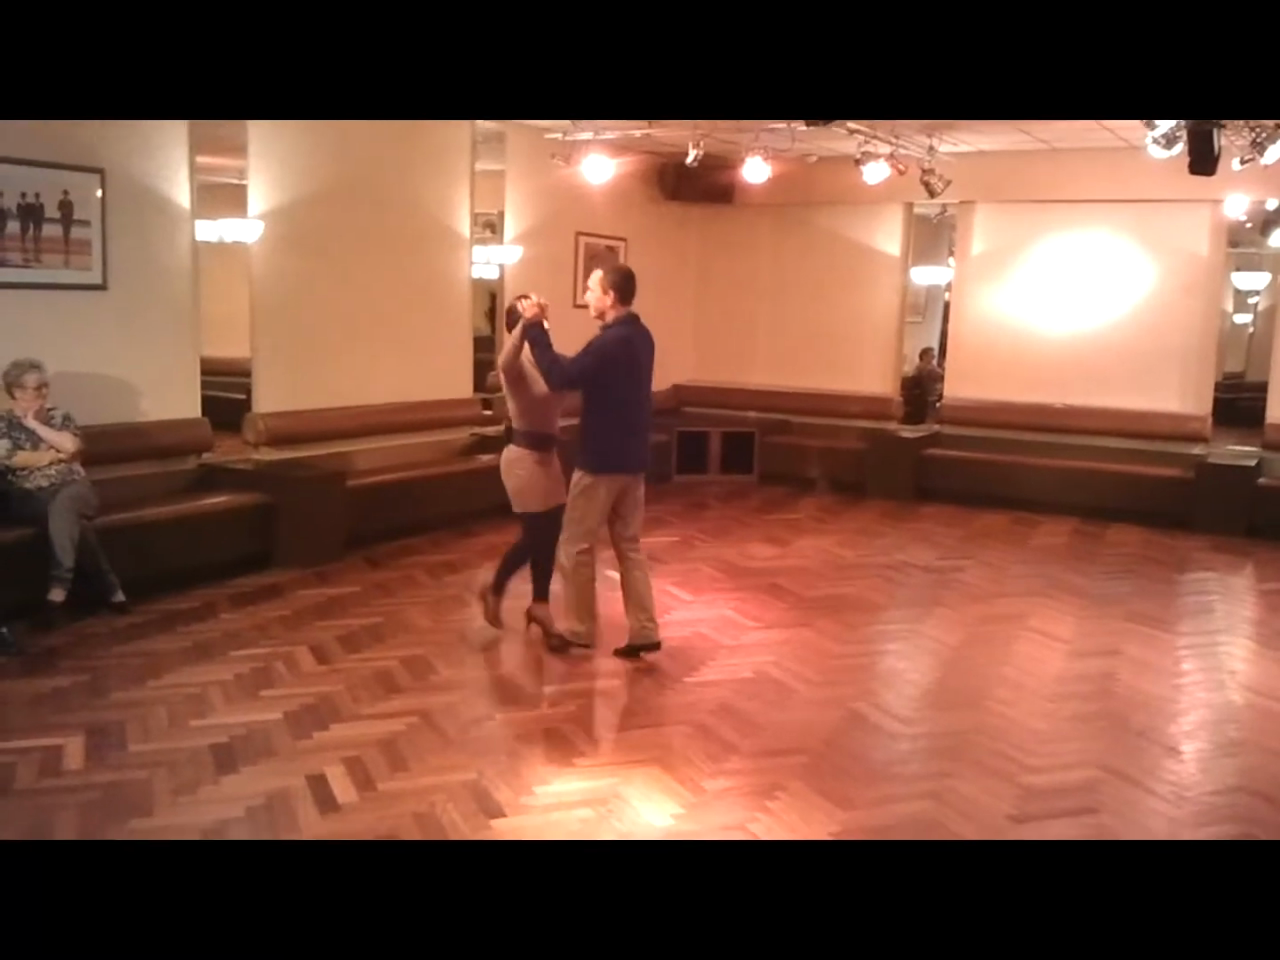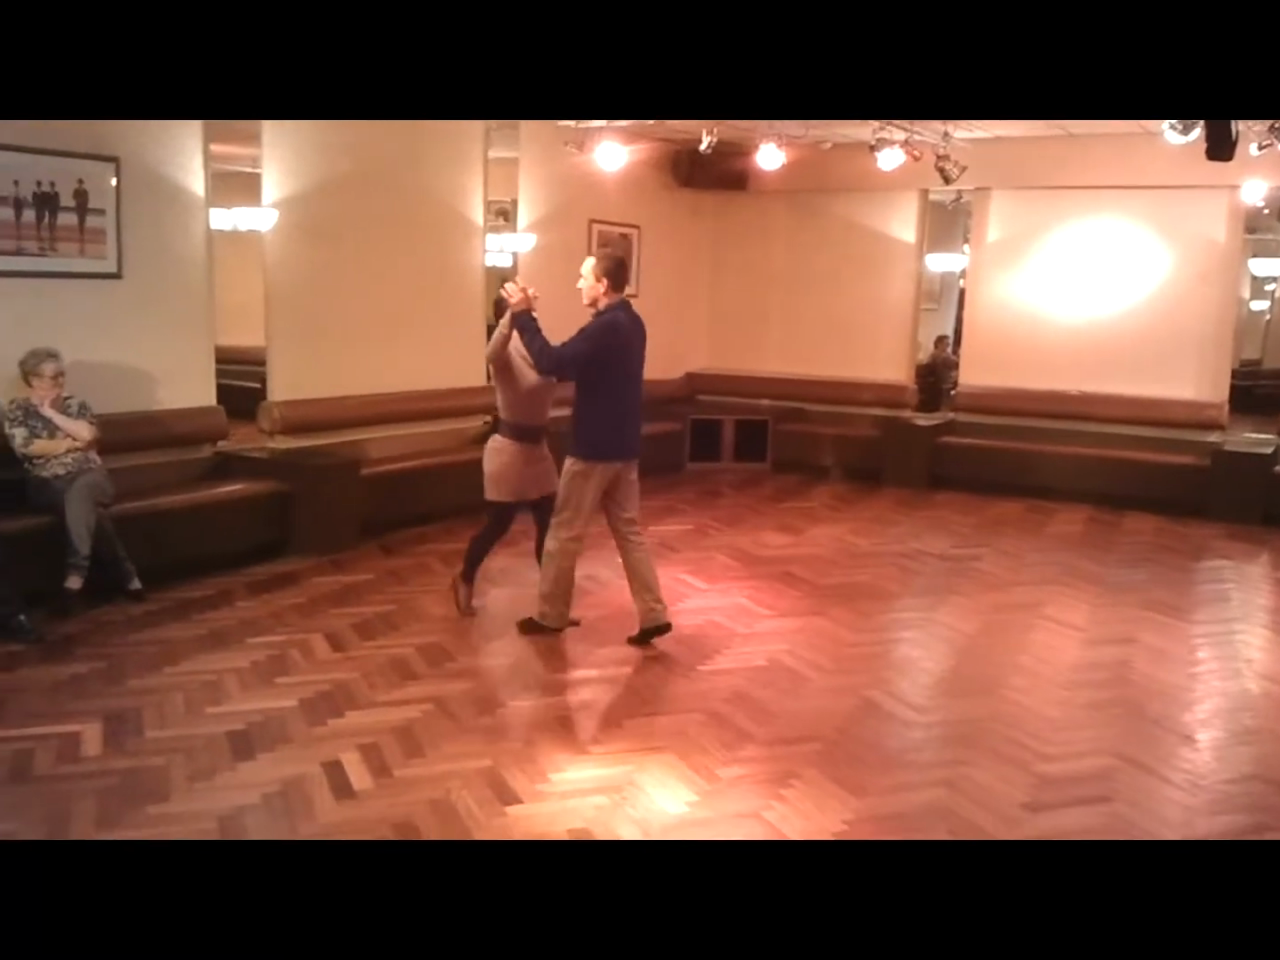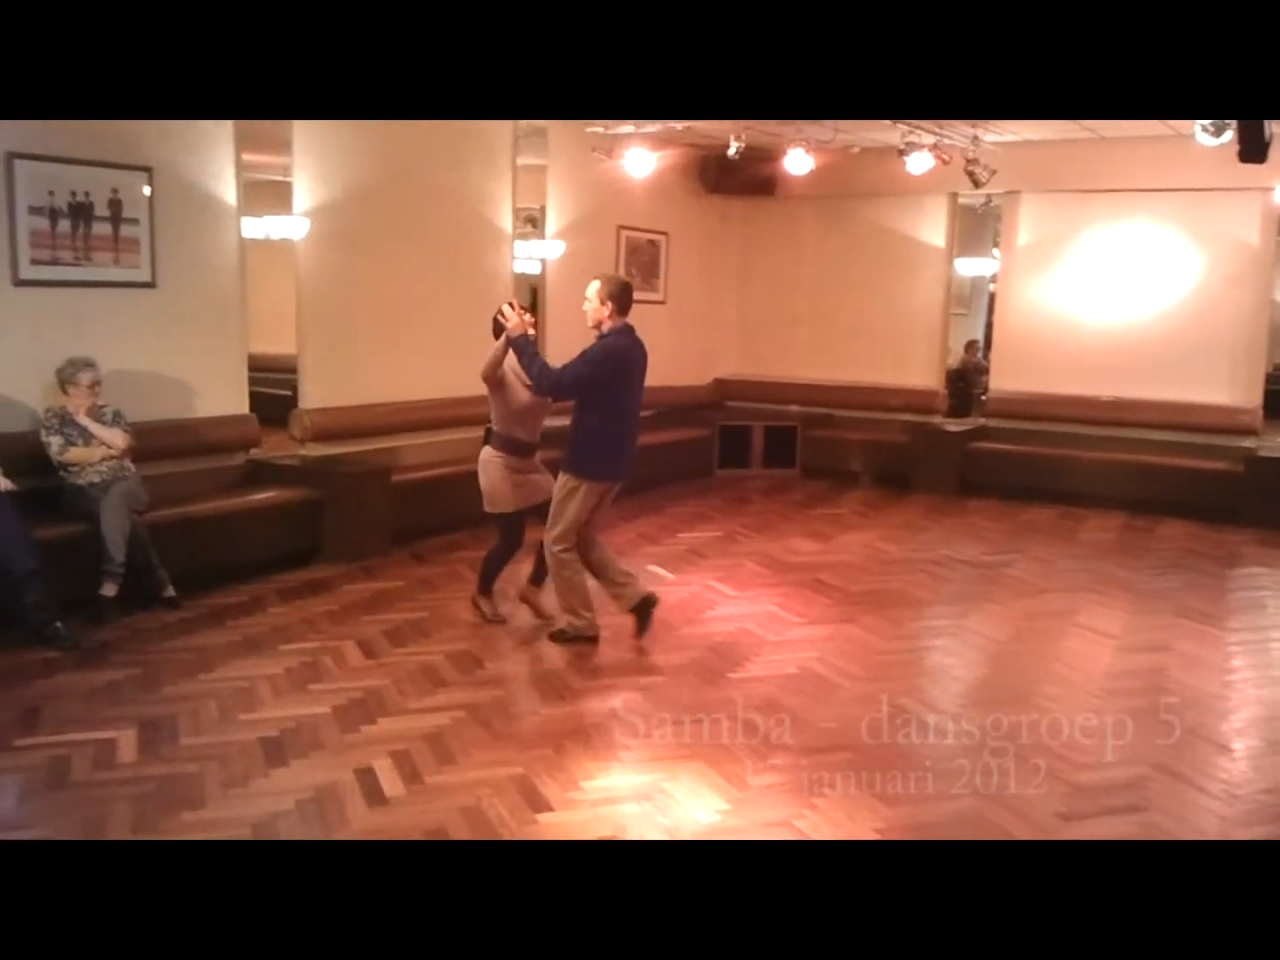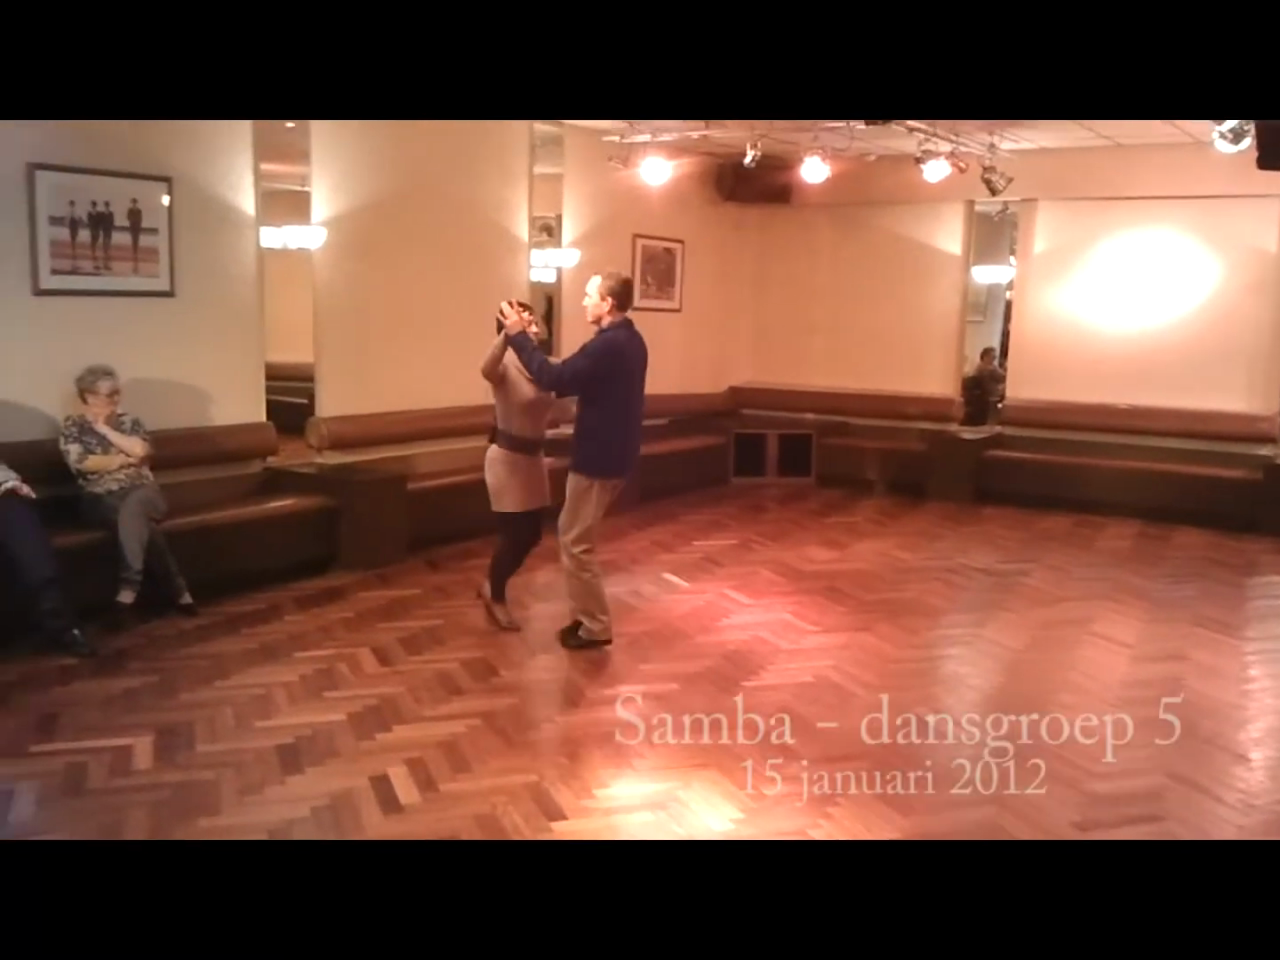
dt=0.2s
person 1, frame 1
left shoulder: (612, 342)
right shoulder: (639, 336)
left elbow: (561, 377)
left wrist: (534, 328)
left hip: (602, 460)
right hip: (633, 458)
left knee: (576, 545)
right knee: (629, 544)
left ankle: (580, 628)
right ankle: (644, 632)
person 1, frame 2
left shoulder: (604, 328)
right shoulder: (630, 323)
left elbow: (552, 362)
left wrist: (523, 315)
left hip: (593, 446)
right hip: (623, 445)
left knee: (565, 532)
right knee: (627, 530)
left ankle: (550, 616)
right ankle: (653, 615)
person 1, frame 3
left shoulder: (608, 351)
right shoulder: (631, 346)
left elbow: (553, 384)
left wrist: (520, 339)
left hip: (589, 462)
right hip: (613, 460)
left knee: (560, 543)
right knee: (584, 537)
left ankle: (581, 623)
right ankle: (635, 595)
person 1, frame 4
left shoulder: (607, 345)
right shoulder: (631, 341)
left elbow: (555, 378)
left wrist: (518, 336)
left hip: (597, 459)
right hip: (617, 456)
left knee: (575, 543)
right knee: (580, 538)
left ankle: (596, 628)
right ankle: (588, 616)
person 2, frame 1
right shoulder: (518, 363)
right elbow: (505, 361)
right wrist: (525, 321)
left hip: (547, 454)
right hip: (522, 456)
left knee: (550, 535)
right knee: (534, 537)
left ankle: (539, 606)
right ankle: (494, 590)
person 2, frame 2
right shoulder: (507, 353)
right elbow: (494, 352)
right wrist: (513, 313)
left hip: (536, 447)
right hip: (507, 447)
left knee: (549, 522)
right knee: (498, 524)
right ankle: (463, 580)
person 2, frame 3
right shoulder: (502, 370)
right elbow: (486, 373)
right wrist: (510, 336)
left hip: (529, 460)
right hip: (500, 461)
right knee: (512, 538)
left ankle: (533, 587)
right ankle: (482, 593)
person 2, frame 4
right shoulder: (505, 366)
right elbow: (486, 370)
right wrist: (509, 334)
left hip: (534, 457)
right hip: (506, 458)
left knee: (532, 534)
right knee: (513, 535)
left ankle: (491, 587)
right ankle: (497, 600)
person 3, frame 1
left shoulder: (60, 416)
left elbow: (72, 446)
left wrist: (35, 425)
right wrist: (54, 454)
left hip: (72, 487)
right hip: (31, 496)
left knee: (63, 505)
right knee: (67, 514)
left ankle: (60, 585)
right ankle: (109, 584)
person 3, frame 2
left shoulder: (75, 404)
left elbow: (88, 434)
right elbow: (26, 447)
left wrist: (51, 413)
right wrist: (71, 443)
left hip: (88, 475)
right hip: (47, 484)
left knee: (79, 493)
right knee: (84, 504)
left ankle: (77, 573)
right ankle: (124, 571)
person 3, frame 3
left shoulder: (110, 412)
right shoulder: (53, 418)
left elbow: (122, 442)
right elbow: (62, 454)
left wrist: (86, 421)
right wrist: (106, 451)
left hip: (123, 483)
right hip: (83, 491)
left knee: (114, 500)
right knee: (119, 512)
left ankle: (112, 581)
right ankle: (158, 579)
person 3, frame 4
left shoulder: (129, 421)
right shoulder: (72, 426)
left elbow: (140, 450)
right elbow: (81, 463)
left wrist: (105, 429)
right wrist: (124, 459)
left hip: (141, 491)
right hip: (101, 499)
left knee: (132, 508)
right knee: (136, 519)
left ankle: (129, 587)
right ankle: (176, 586)
